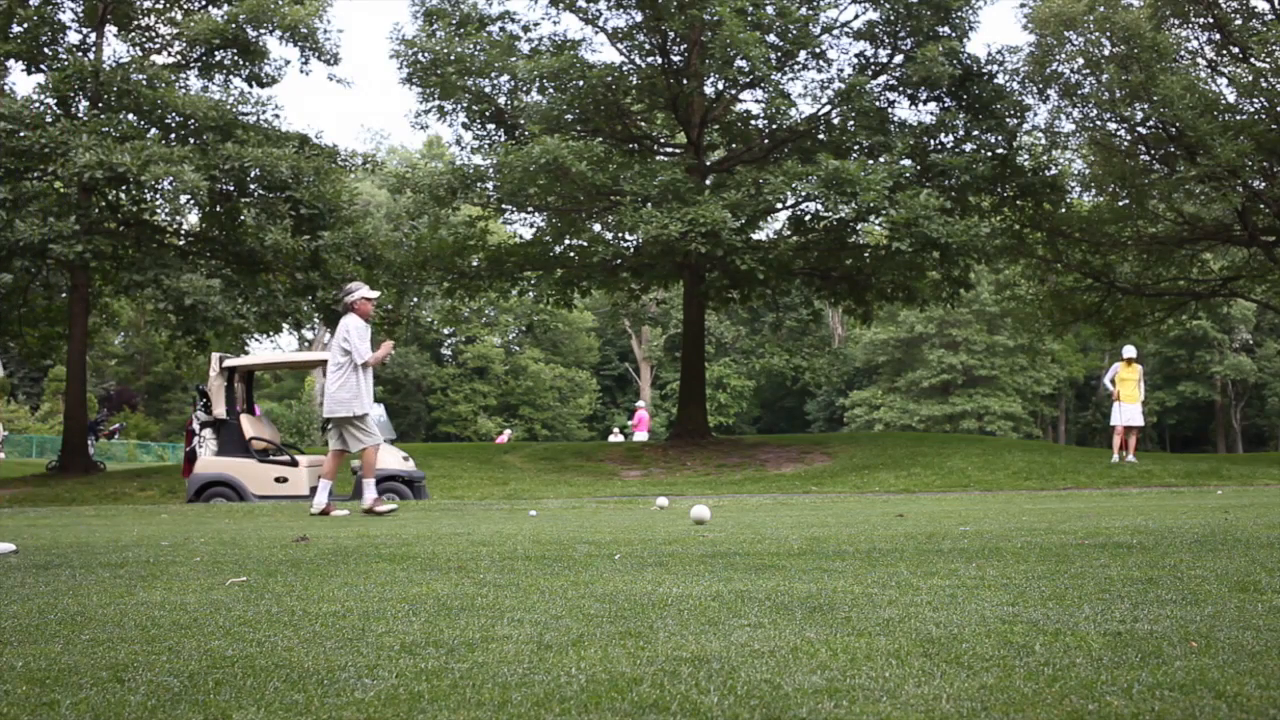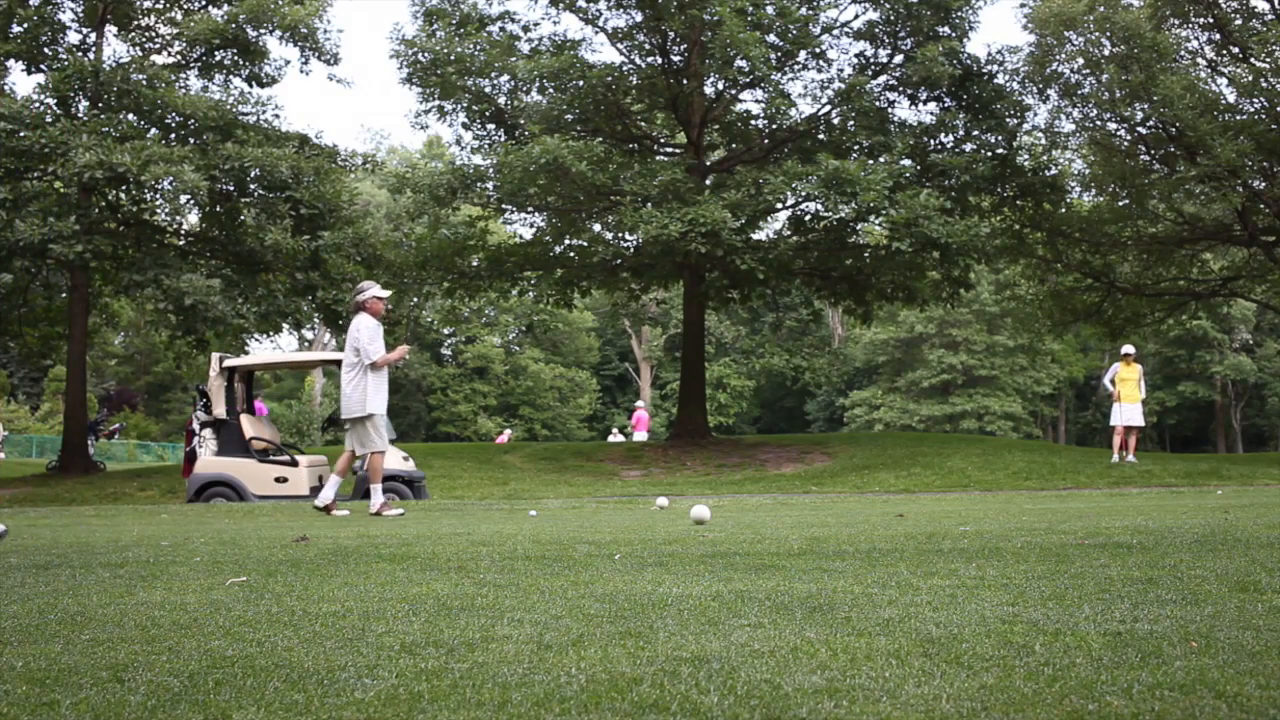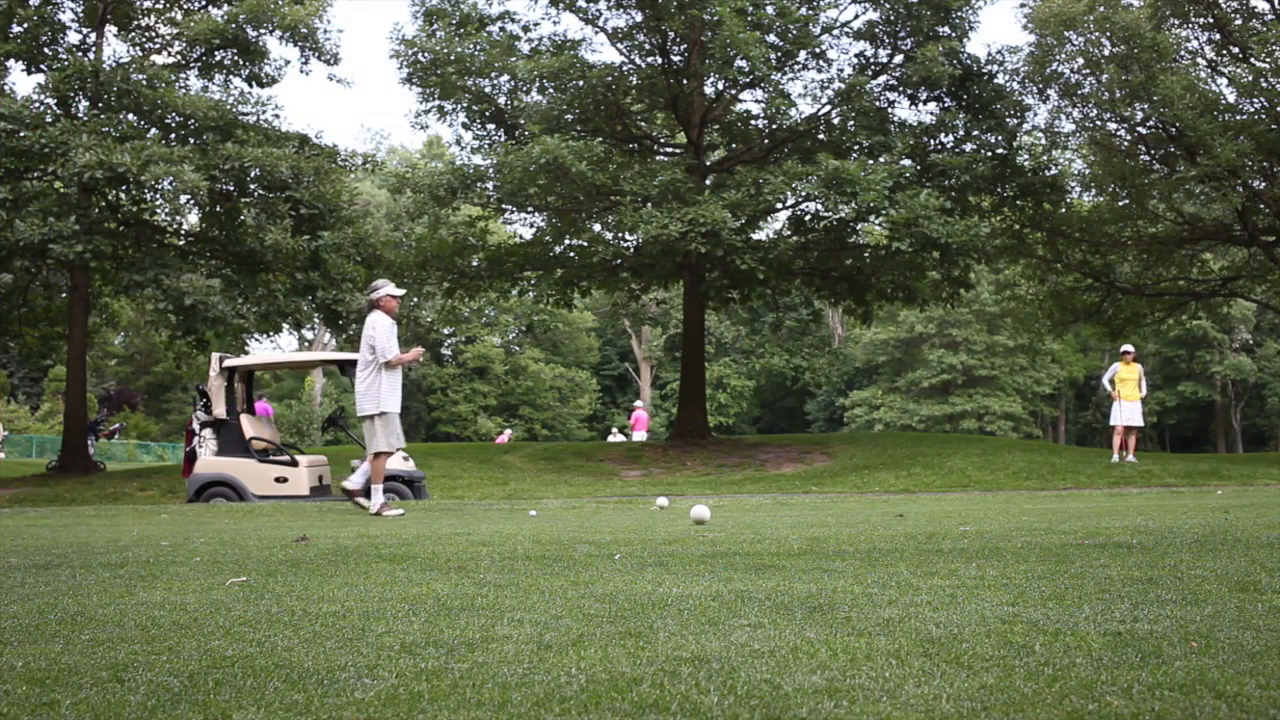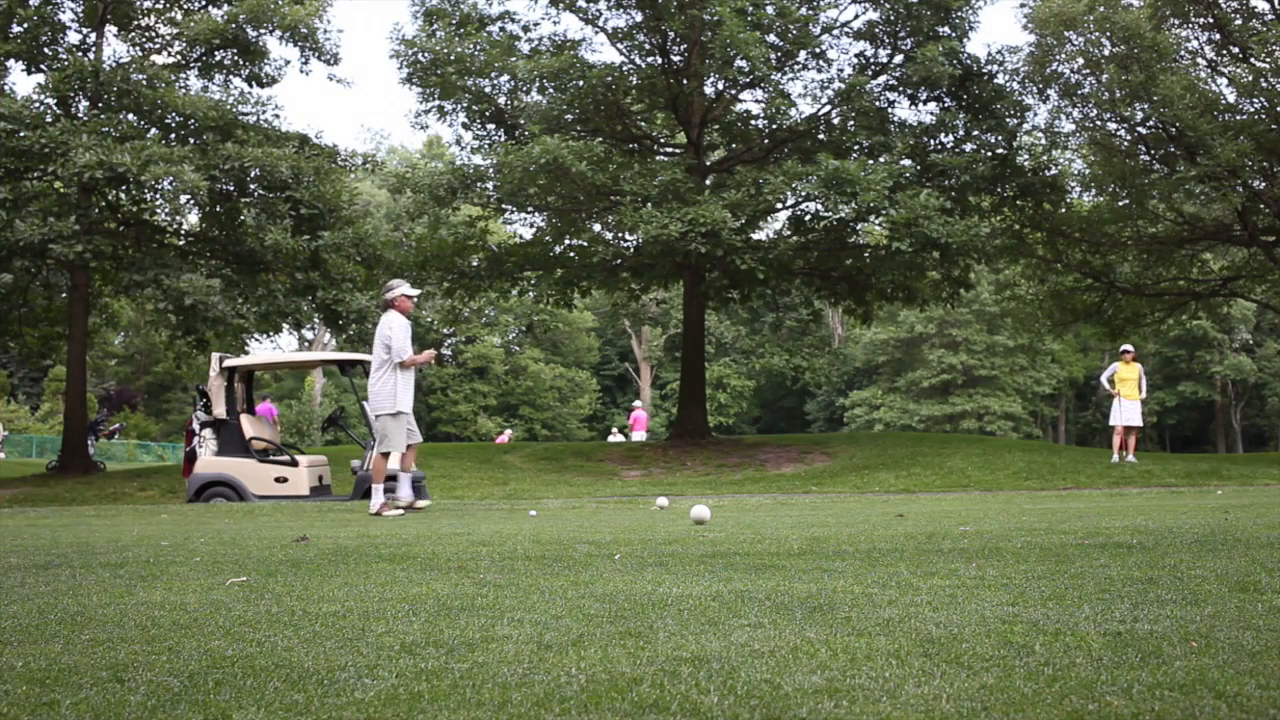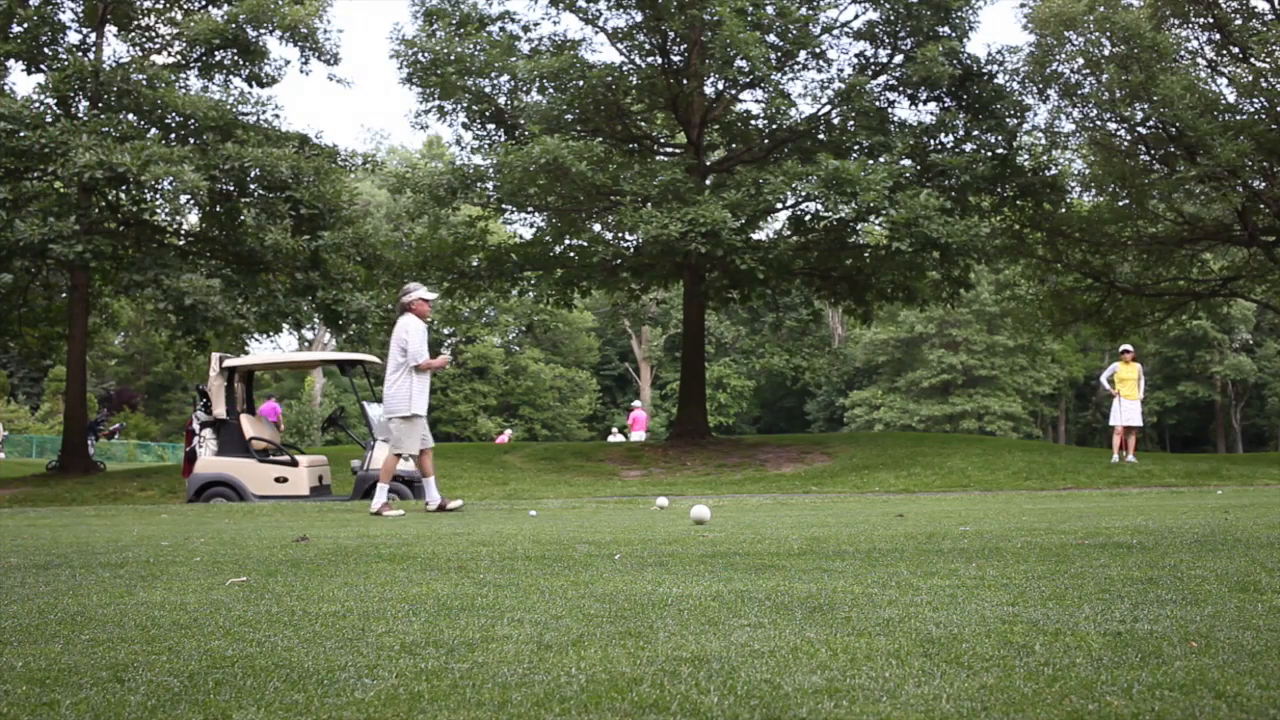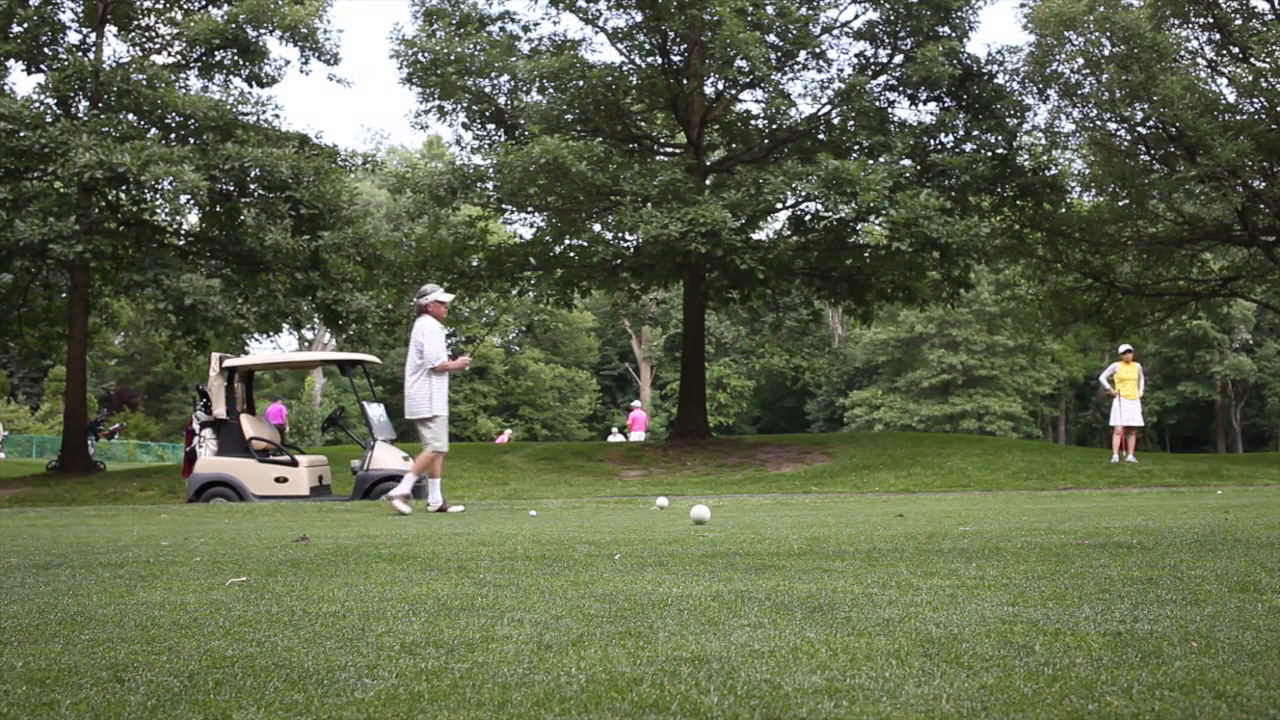
dt=0.2s
person 1, frame 1
left shoulder: (349, 324)
right shoulder: (354, 324)
right elbow: (366, 360)
left wrist: (379, 355)
right wrist: (383, 351)
left hip: (343, 398)
right hip: (350, 398)
left knee: (338, 450)
right knee: (370, 444)
left ankle: (320, 502)
right ankle: (370, 499)
person 1, frame 2
left shoulder: (364, 323)
right shoulder: (366, 324)
right elbow: (376, 361)
left wrist: (392, 357)
right wrist: (396, 355)
left hip: (362, 398)
right hip: (365, 398)
left knee: (354, 451)
right knee: (376, 448)
left ankle: (326, 497)
right ankle: (377, 502)
person 1, frame 3
left shoulder: (377, 321)
right shoulder: (381, 322)
right elbow: (390, 359)
left wrist: (405, 358)
right wrist: (410, 356)
left hip: (382, 397)
right hip: (378, 397)
left knee: (391, 445)
right knee: (381, 449)
left ankle: (355, 484)
right ankle: (377, 502)
person 1, frame 4
left shoulder: (390, 321)
right shoulder: (397, 322)
right elbow: (405, 360)
left wrist: (419, 359)
right wrist: (423, 358)
left hip: (395, 397)
right hip: (391, 397)
left knee: (411, 442)
right knee: (385, 449)
left ankle: (404, 496)
right ankle: (377, 502)
person 1, frame 5
left shoulder: (407, 324)
right shoulder: (413, 325)
right elbow: (421, 363)
left wrist: (435, 363)
right wrist: (440, 362)
left hip: (410, 399)
right hip: (408, 400)
left knee: (425, 448)
right knee: (399, 449)
left ankle: (434, 499)
right ankle: (379, 501)
person 1, frame 6
left shoulder: (426, 326)
right shoulder: (430, 327)
right elbow: (435, 364)
left wrist: (453, 365)
right wrist: (456, 364)
left hip: (425, 398)
right hip: (428, 399)
left knee: (437, 449)
right knee: (435, 449)
left ankle: (436, 500)
right ankle: (400, 491)
